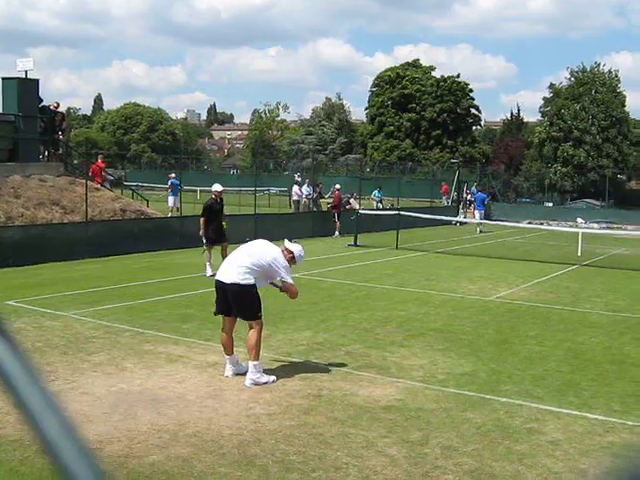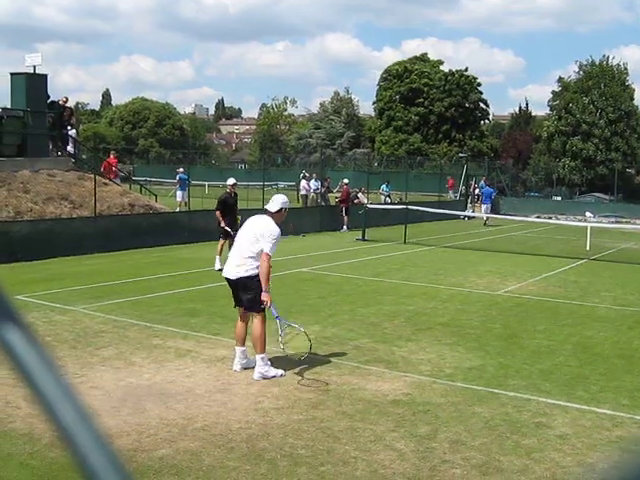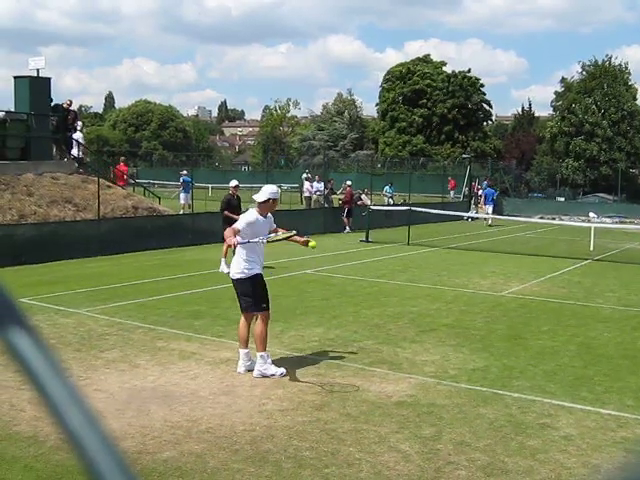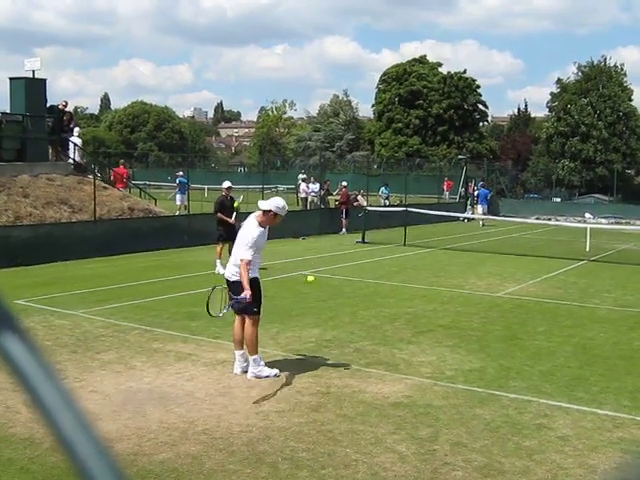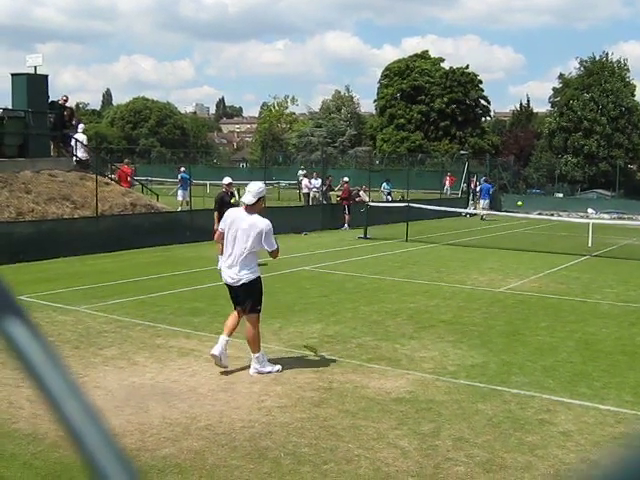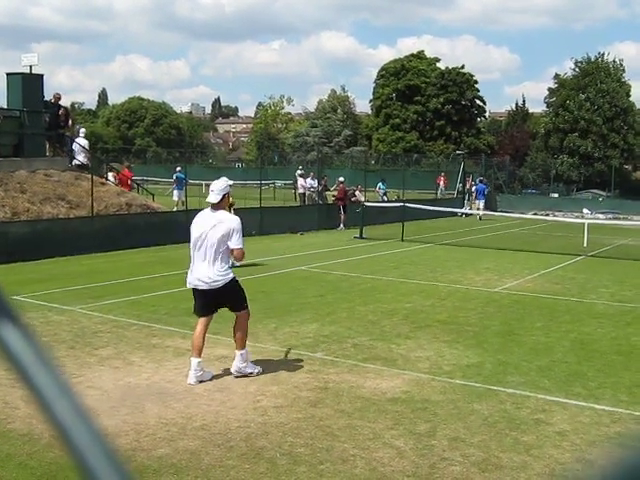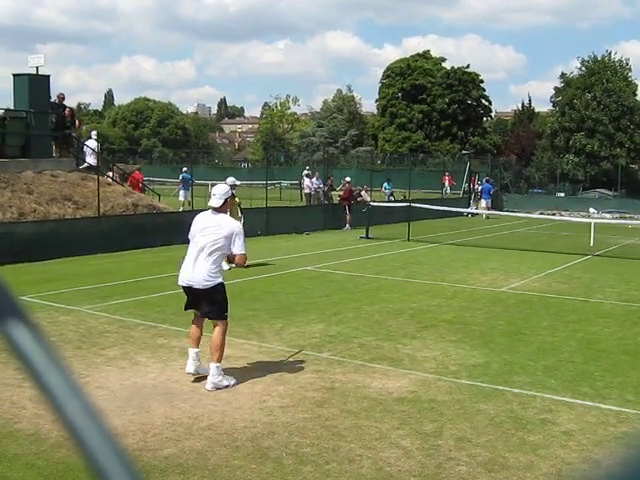
dt=0.4s
person 1, frame 1
left shoulder: (263, 244)
right shoulder: (280, 261)
right elbow: (294, 293)
right wrist: (284, 288)
left hip: (221, 277)
right hip: (240, 281)
left knee: (227, 324)
right knee: (255, 325)
left ankle: (231, 366)
right ankle: (254, 374)
person 1, frame 2
left shoulder: (254, 219)
right shoulder: (273, 230)
right elbow: (265, 261)
right wrist: (265, 291)
left hip: (230, 271)
right hip: (247, 273)
left knee: (243, 314)
right knee: (258, 317)
left ankle: (240, 359)
right ankle: (262, 367)
person 1, frame 3
left shoulder: (267, 217)
right shoulder: (250, 217)
left elbow: (276, 230)
right elbow: (229, 231)
left wrist: (297, 239)
right wrist: (230, 238)
left hip: (243, 273)
right hip: (248, 273)
left knee: (247, 315)
right knee: (262, 316)
left ankle: (244, 361)
right ankle: (262, 365)
person 1, frame 4
left shoulder: (259, 217)
right shoulder: (253, 233)
right elbow: (244, 264)
right wrist: (247, 288)
left hip: (236, 276)
right hip: (243, 277)
left knee: (241, 317)
right knee: (252, 319)
left ankle: (240, 363)
right ankle: (255, 367)
person 1, frame 5
left shoulder: (230, 214)
right shoulder: (263, 224)
left elbow: (218, 239)
right elbow: (274, 253)
right wrist: (271, 242)
left hip: (228, 274)
right hip: (248, 276)
left knee: (239, 311)
right knee: (252, 318)
left ankle: (221, 347)
right ankle: (258, 363)
person 1, frame 6
left shoulder: (199, 217)
right shoulder: (232, 221)
right elbow: (238, 255)
left hip: (197, 279)
right hip: (221, 279)
left knee: (203, 322)
right knee: (243, 314)
left ankle: (195, 370)
right ankle: (241, 362)
person 1, frame 7
left shoulder: (199, 218)
right shoulder: (234, 226)
right elbow: (241, 261)
right wrist: (230, 256)
left hip: (188, 277)
right hip: (209, 280)
left knee: (198, 317)
right knee: (220, 324)
left ankle: (194, 362)
right ankle: (215, 376)
